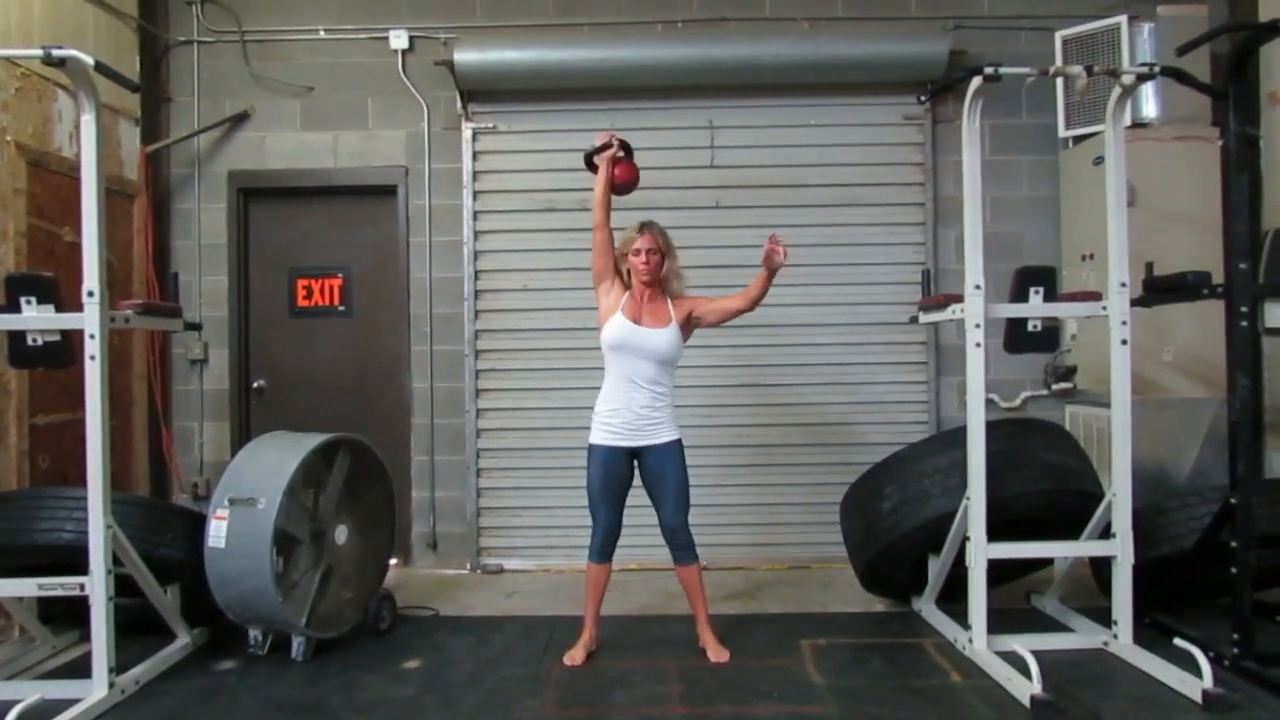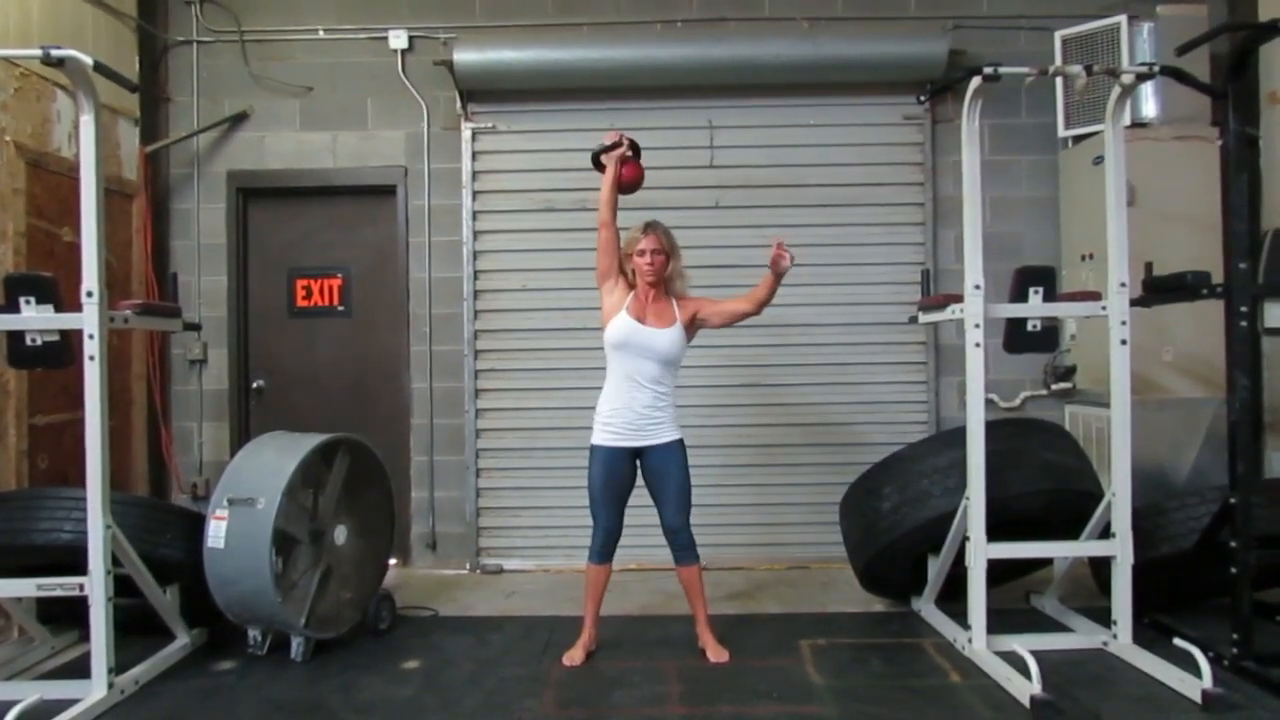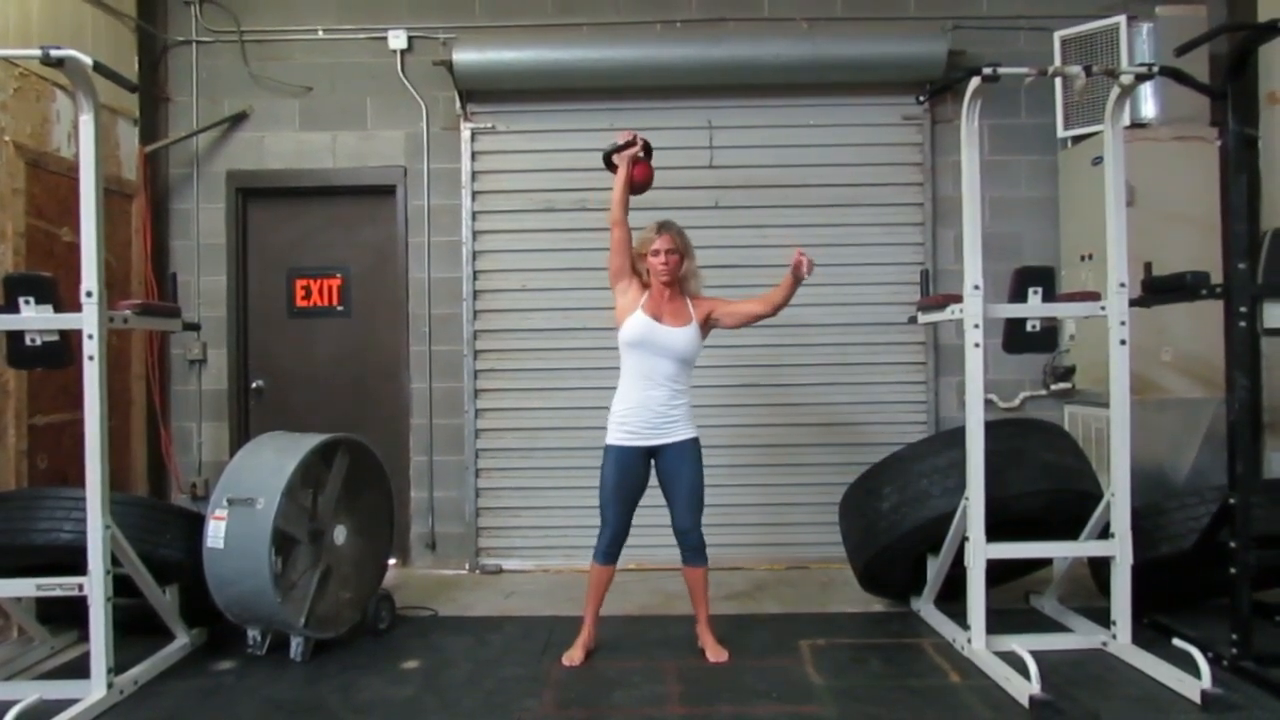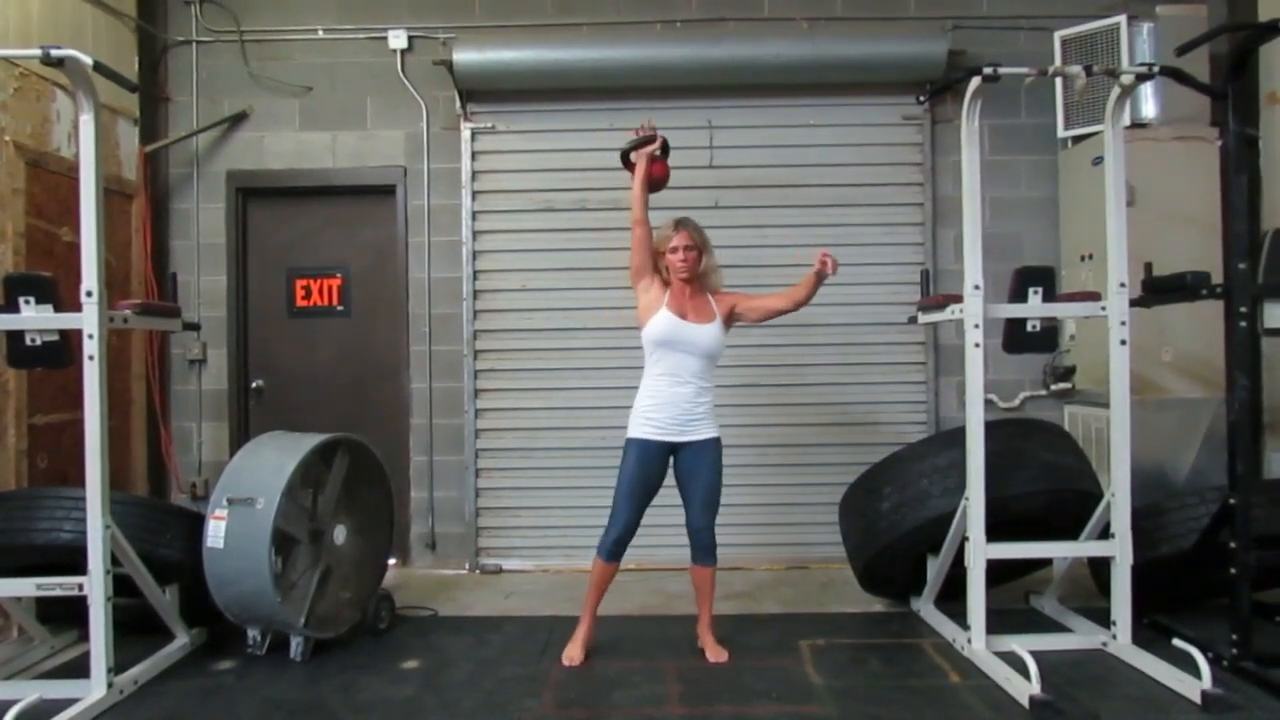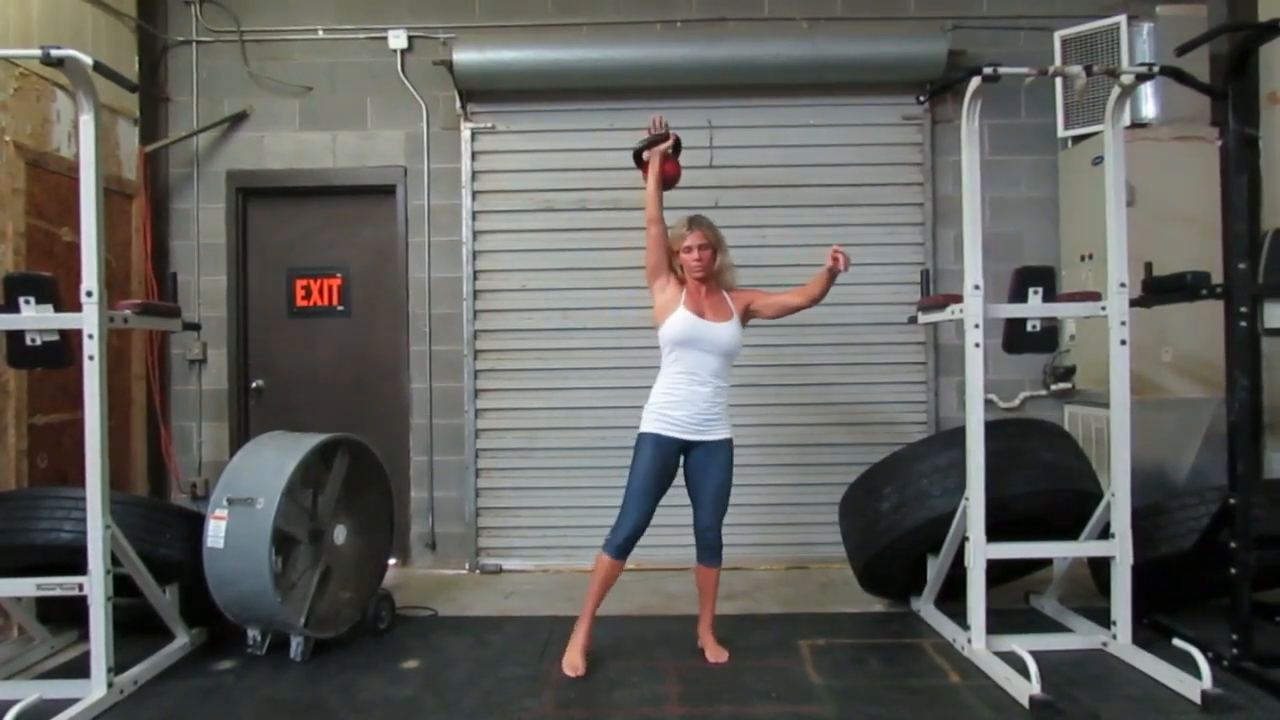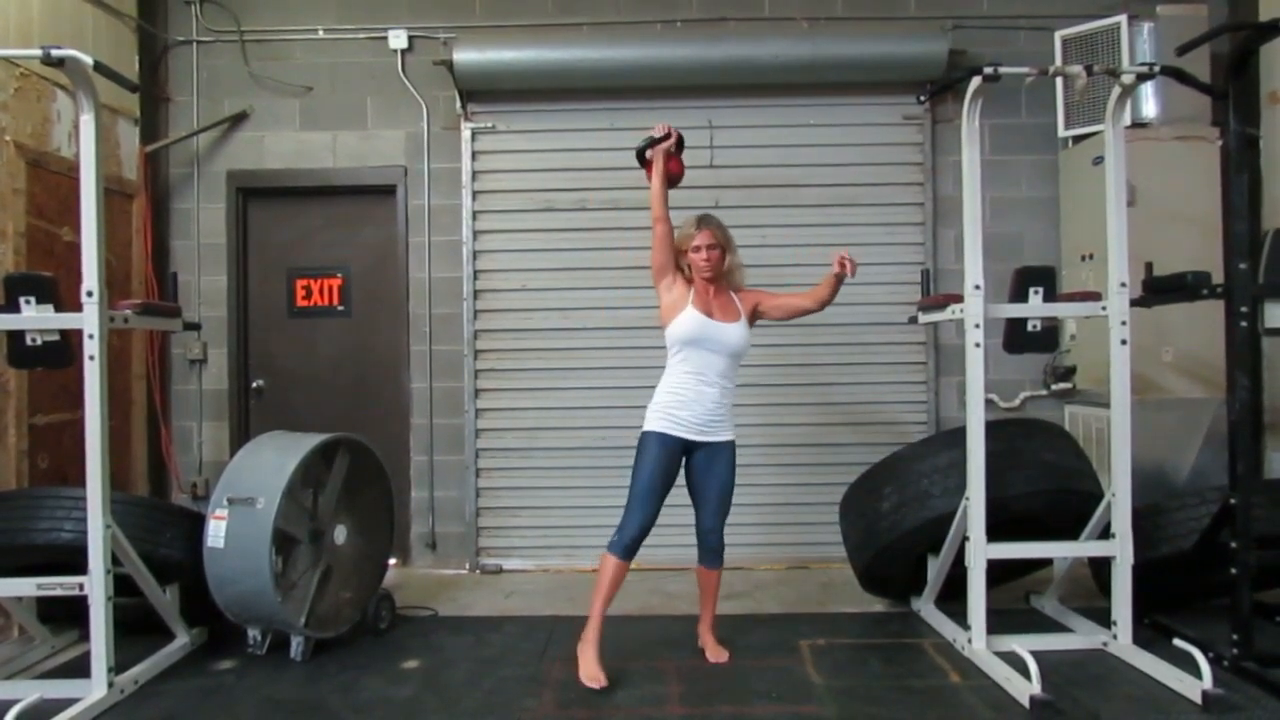
dt=0.2s
person 1, frame 1
left shoulder: (683, 309)
right shoulder: (611, 296)
left elbow: (744, 303)
right elbow: (600, 226)
left wrist: (769, 271)
right wrist: (605, 167)
left hip: (661, 438)
right hip: (609, 437)
left knee: (678, 533)
right knee: (604, 536)
left ankle: (706, 632)
right ankle: (587, 634)
person 1, frame 2
left shoulder: (687, 310)
right shoulder: (615, 295)
left elbow: (748, 306)
right elbow: (605, 225)
left wrist: (775, 275)
right wrist: (612, 165)
left hip: (663, 438)
right hip: (612, 437)
left knee: (679, 533)
right knee: (605, 536)
left ankle: (704, 631)
right ankle: (587, 634)
person 1, frame 3
left shoulder: (702, 310)
right shoulder: (629, 294)
left elbow: (763, 308)
right elbow: (618, 225)
left wrist: (793, 279)
right wrist: (624, 166)
left hip: (679, 437)
right hip: (627, 436)
left knee: (689, 533)
right knee: (612, 536)
left ankle: (704, 631)
right ankle: (587, 633)
person 1, frame 4
left shoulder: (723, 305)
right shoulder: (650, 292)
left elbow: (786, 302)
right elbow: (638, 223)
left wrist: (817, 276)
right wrist: (643, 163)
left hip: (700, 436)
right hip: (649, 433)
left knee: (702, 533)
right knee: (619, 530)
left ankle: (705, 631)
right ankle: (584, 629)
person 1, frame 5
left shoulder: (739, 302)
right shoulder: (667, 290)
left elbow: (802, 299)
right elbow: (653, 222)
left wrist: (829, 274)
right wrist: (656, 160)
left hip: (713, 437)
right hip: (662, 429)
left knee: (709, 534)
right knee: (629, 526)
left ankle: (706, 631)
right ankle: (582, 630)
person 1, frame 6
left shoulder: (746, 303)
right shoulder: (673, 290)
left elbow: (811, 302)
right elbow: (659, 222)
left wrist: (837, 277)
right wrist: (659, 160)
left hip: (716, 438)
right hip: (665, 428)
left knee: (711, 535)
right knee: (633, 527)
left ankle: (706, 631)
right ankle: (591, 637)
